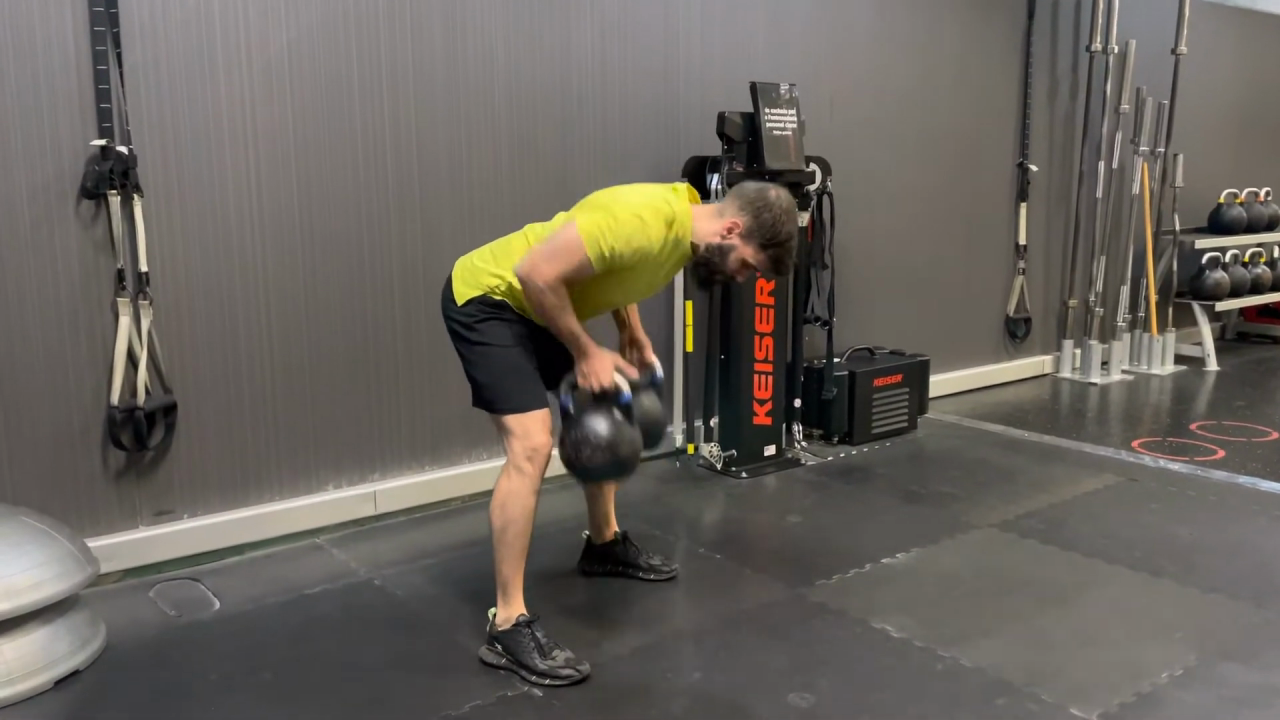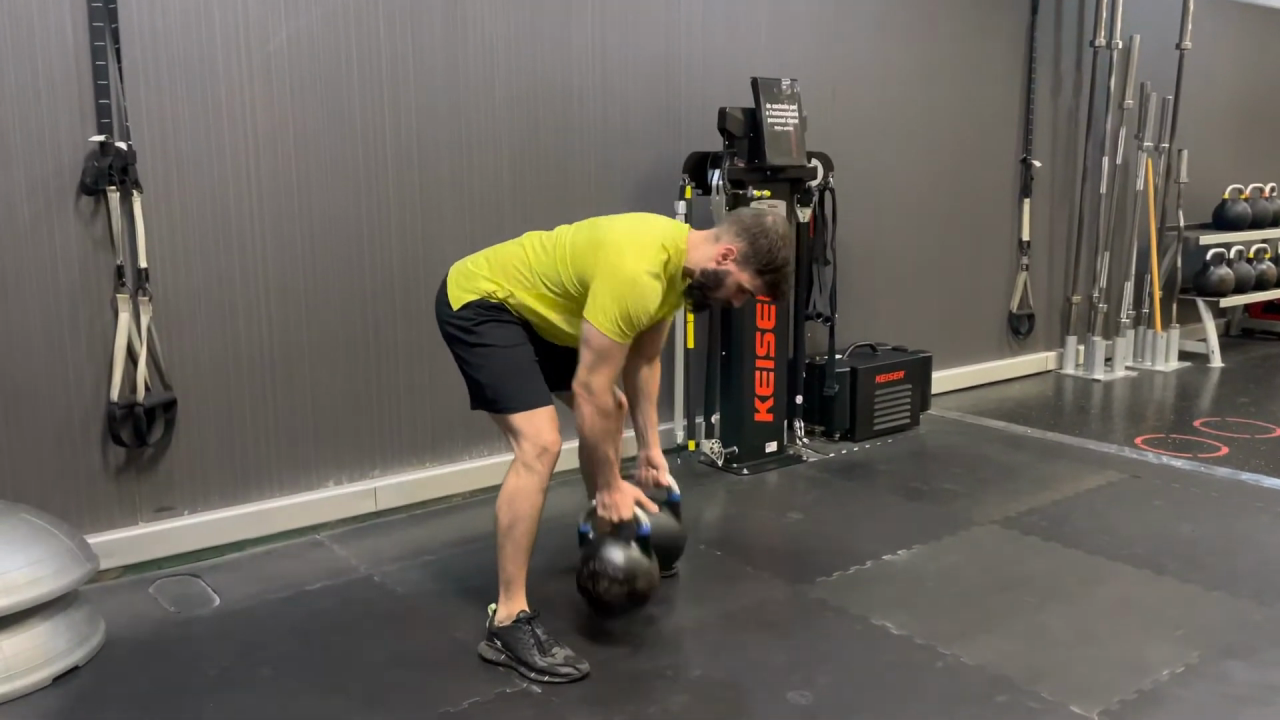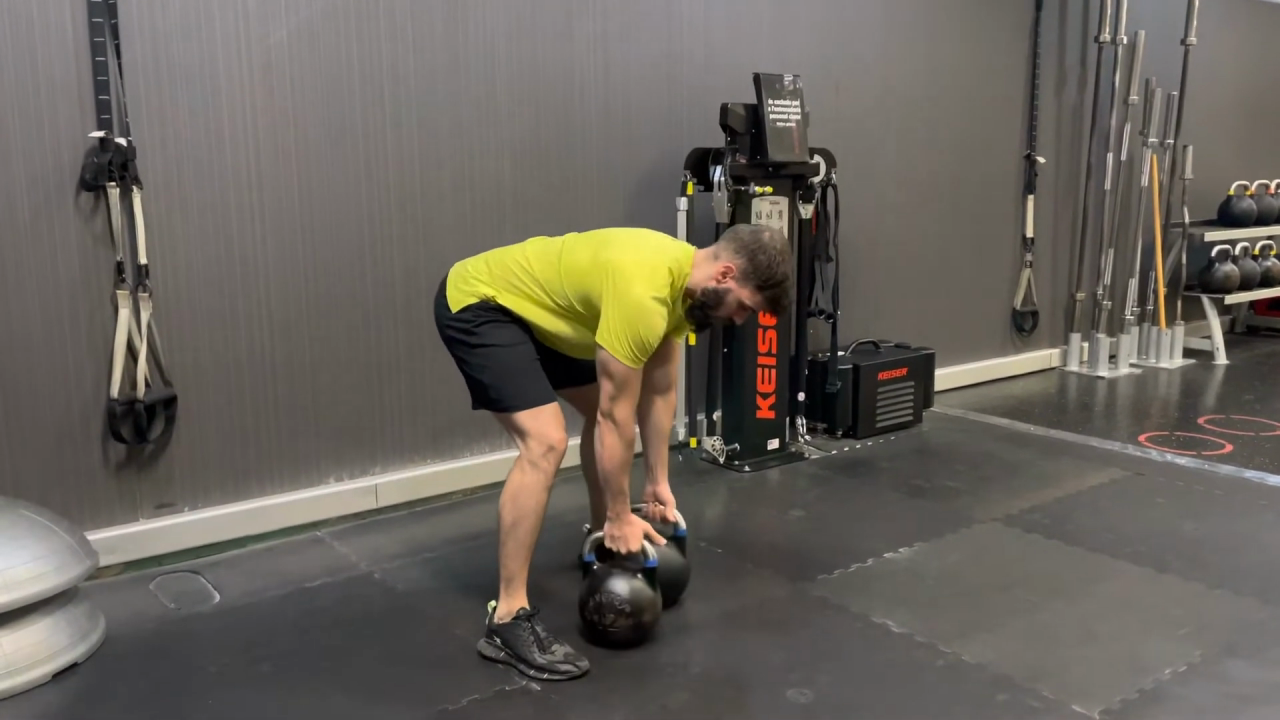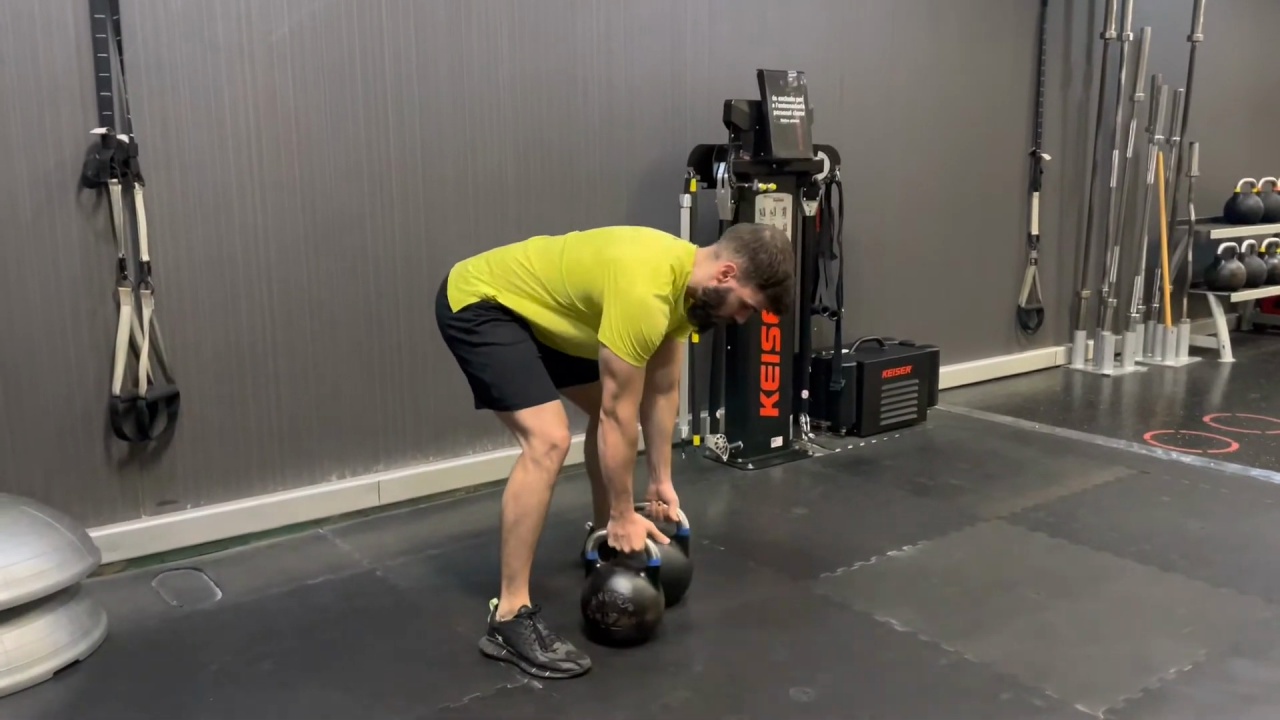
dt=0.3s
person 1, frame 1
left shoulder: (686, 222)
right shoulder: (643, 225)
right elbow: (533, 270)
left wrist: (635, 338)
right wrist: (586, 352)
left hip: (536, 302)
right hip: (486, 296)
right knee: (532, 446)
left ankle: (604, 543)
right ankle: (508, 626)
person 1, frame 2
left shoulder: (682, 256)
right shoulder: (637, 273)
left elbow: (644, 359)
right elbow: (591, 388)
left wrist: (651, 447)
right wrist: (610, 487)
left hip: (528, 304)
right hip: (479, 301)
left knee: (614, 408)
right knee: (540, 443)
right ankle: (508, 622)
person 1, frame 3
left shoulder: (683, 278)
right shoulder: (643, 294)
left elbow: (659, 392)
right elbow: (615, 418)
left wrist: (658, 481)
right wrist: (620, 518)
left hip: (529, 305)
right hip: (476, 303)
left knee: (607, 406)
right knee: (546, 442)
left ankle: (600, 540)
right ankle: (508, 620)
person 1, frame 4
left shoulder: (684, 280)
right shoulder: (644, 293)
left elbow: (661, 392)
right elbow: (618, 416)
left wrist: (661, 481)
right wrist: (623, 516)
left hip: (529, 303)
right hip: (478, 301)
left knee: (610, 404)
right knee: (548, 440)
left ankle: (604, 539)
right ankle: (510, 618)
